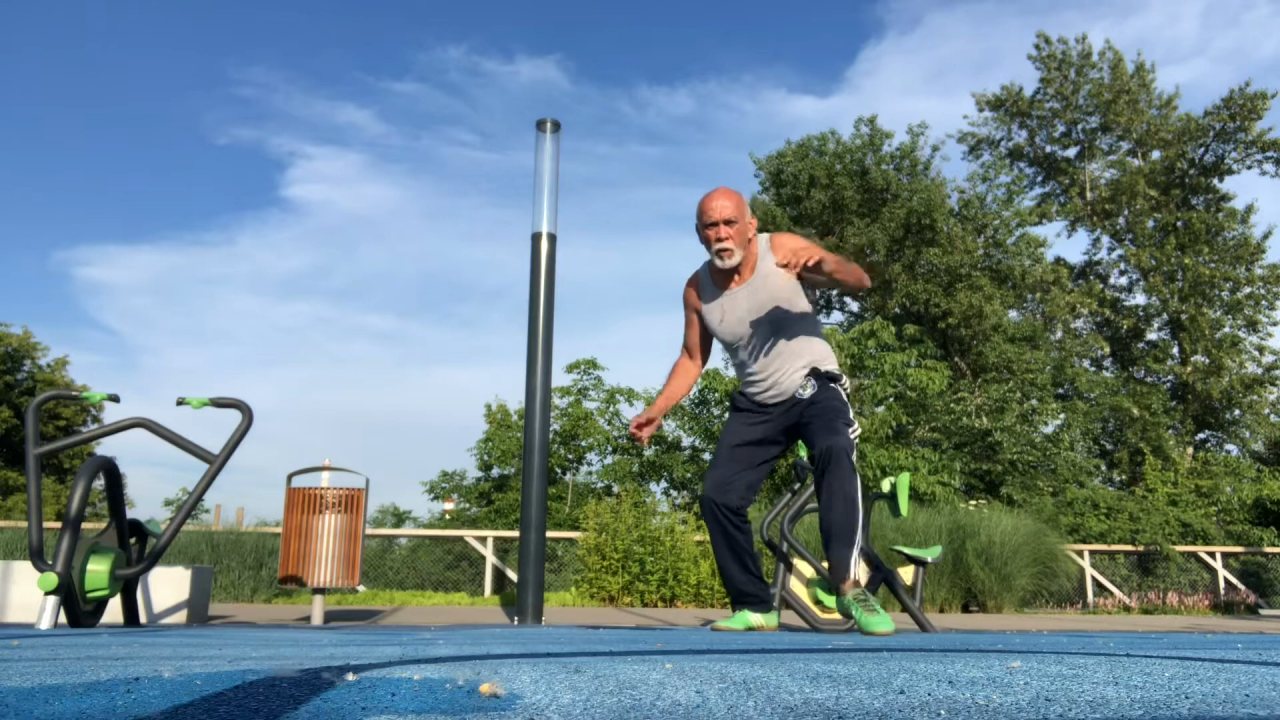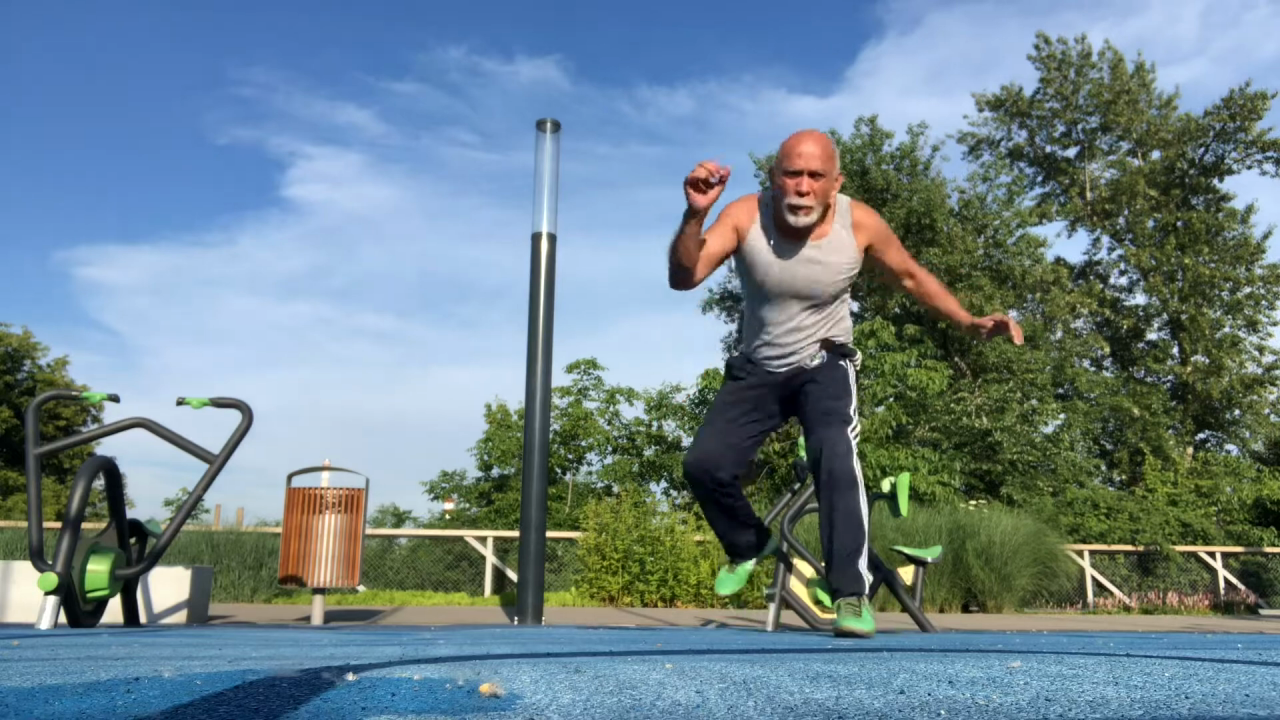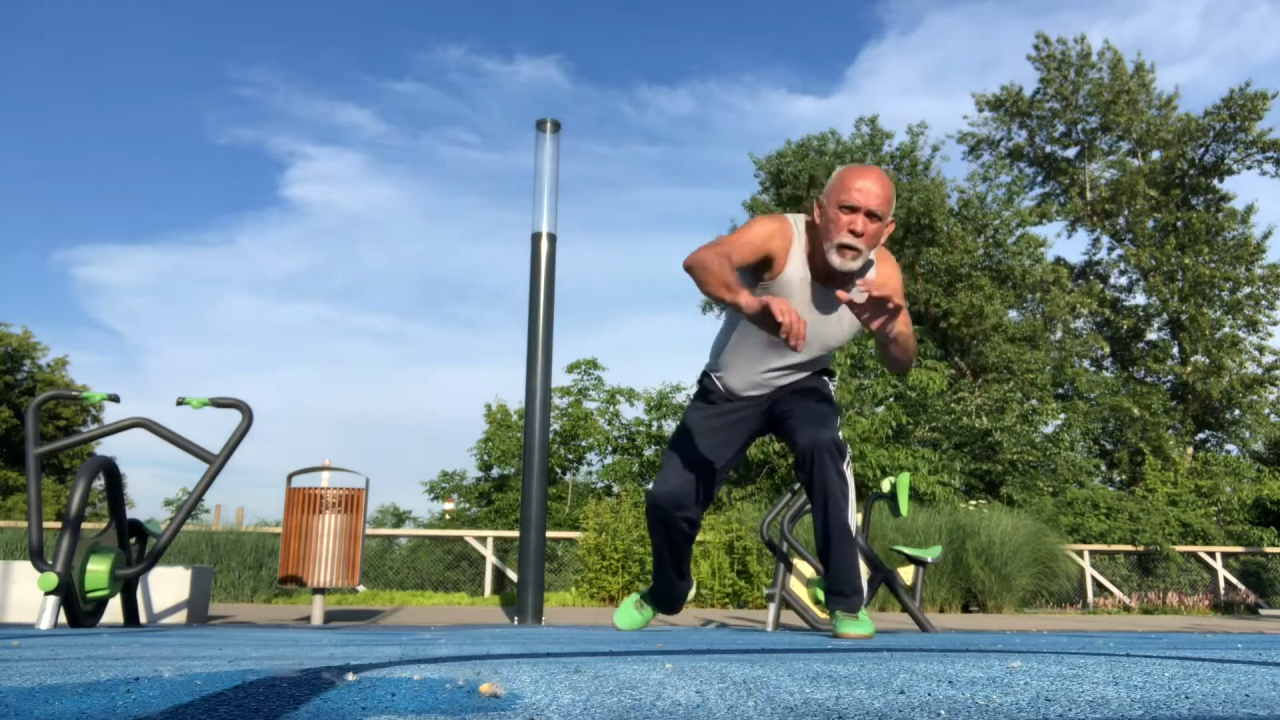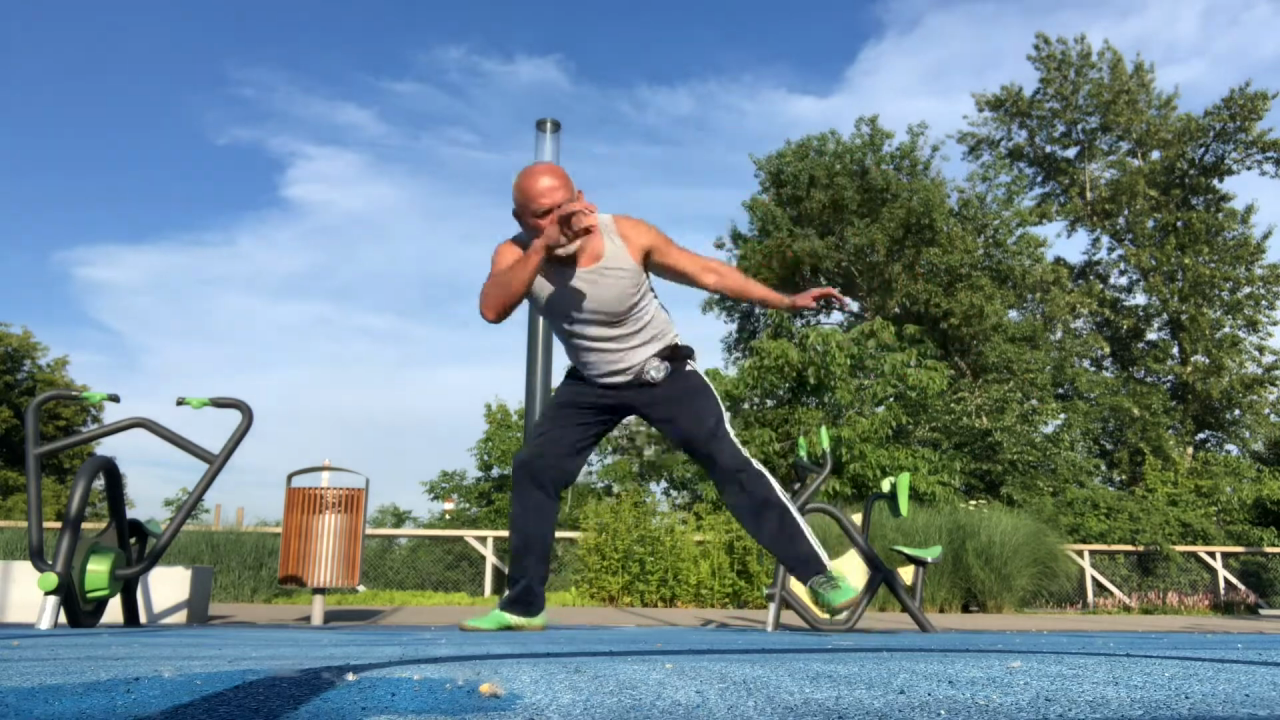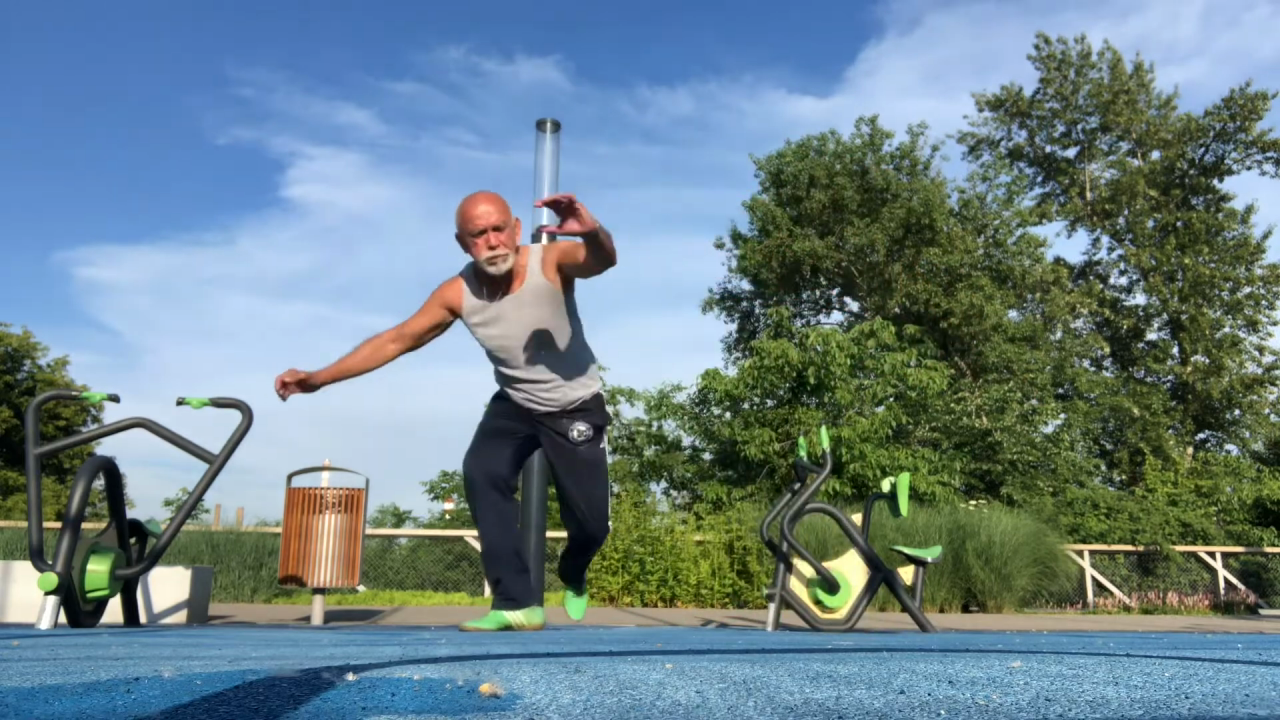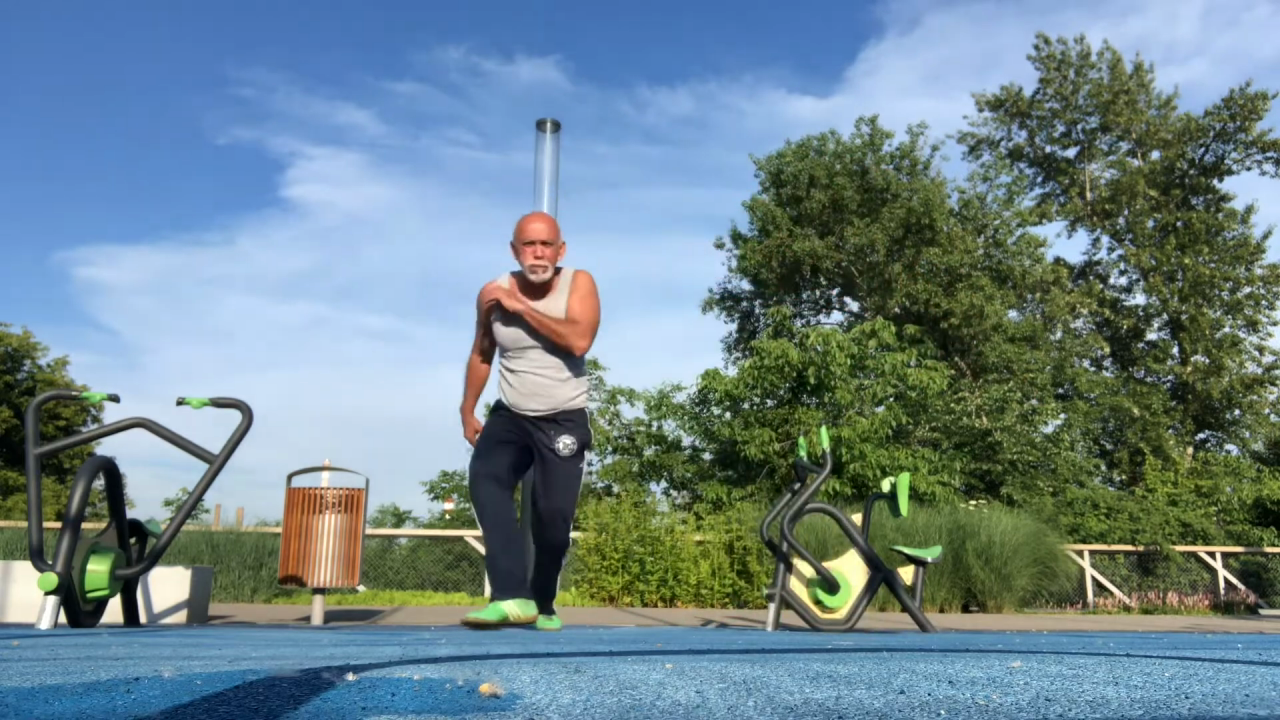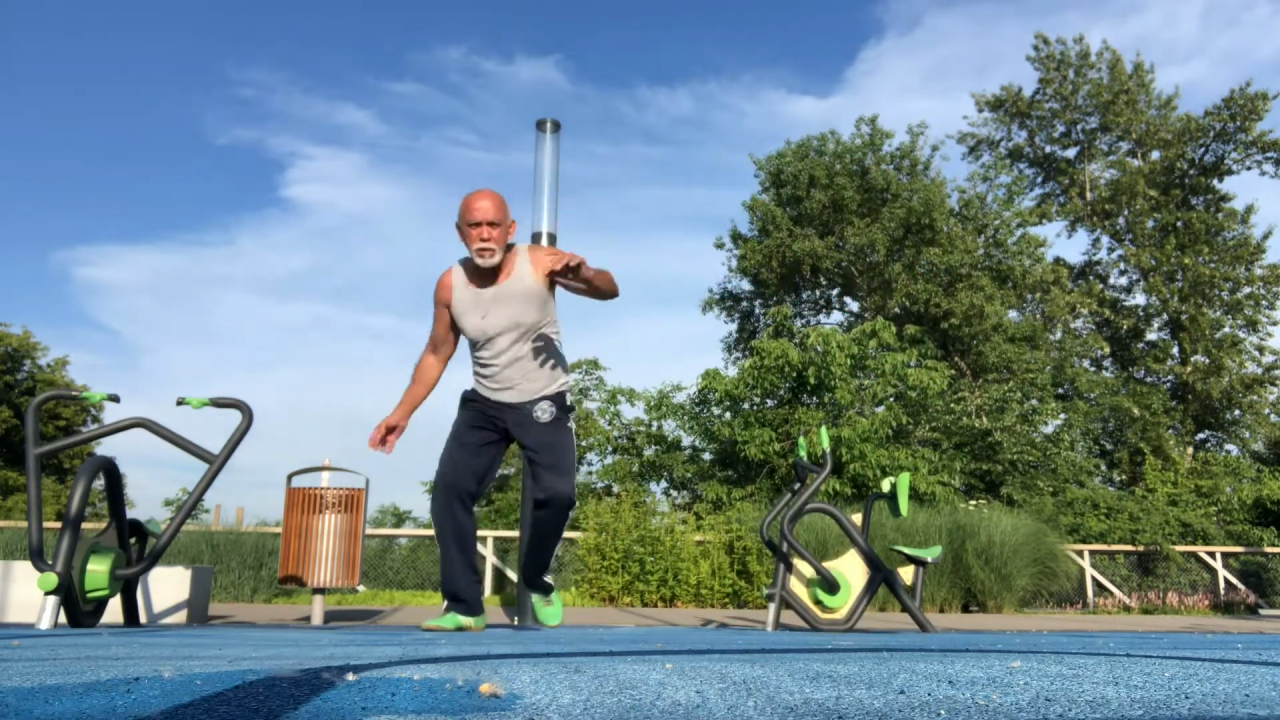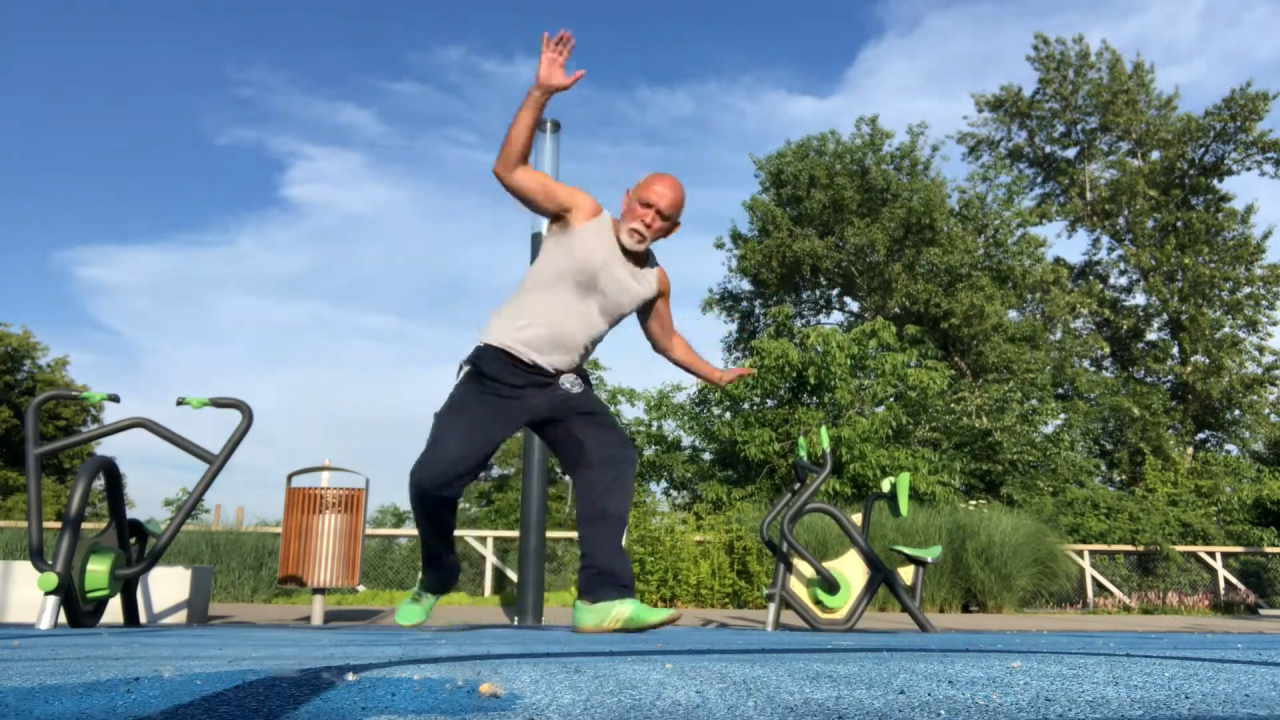
dt=0.5s
person 1, frame 1
left shoulder: (782, 248)
right shoulder: (697, 288)
left elbow: (859, 280)
right elbow: (692, 359)
left wrist: (822, 264)
right wrist: (657, 409)
left hip: (817, 390)
right hip: (758, 407)
left knee: (835, 454)
right knee: (717, 496)
left ankle: (849, 585)
right ankle: (755, 605)
person 1, frame 2
left shoulder: (859, 221)
right shoulder: (745, 212)
left elbow: (911, 276)
right elbow: (682, 278)
left wrist: (972, 322)
right wrist: (696, 213)
left hip: (821, 365)
right hip: (754, 372)
left knee: (832, 450)
right knee: (702, 465)
left ankle: (849, 596)
right ankle: (747, 543)
person 1, frame 3
left shoulder: (882, 271)
right shoulder: (776, 235)
left elbow: (898, 360)
right elbow: (701, 260)
left wrist: (889, 324)
right wrist: (750, 303)
left hip: (803, 388)
right hip: (727, 392)
left knee: (825, 452)
right knee: (669, 500)
left ankle: (848, 604)
right ankle: (665, 596)
person 1, frame 4
left shoulder: (628, 236)
right shoulder: (520, 253)
left elbow: (706, 272)
right elbow: (493, 309)
left wrist: (789, 301)
right wrist: (543, 246)
left hip: (661, 367)
right hip: (591, 382)
left knee: (725, 458)
right knee: (534, 468)
left ankle: (819, 578)
right ankle: (524, 603)
person 1, frame 5
left shoulder: (550, 261)
right shoulder: (457, 292)
left elbow: (601, 259)
right elbow: (395, 340)
left wrist: (591, 232)
right wrist: (317, 379)
left hip: (576, 408)
right hip: (515, 406)
left knee: (591, 523)
right knee: (484, 476)
left ankle: (572, 577)
right ankle: (517, 602)
person 1, frame 6
left shoulder: (579, 283)
right shoulder: (491, 295)
left elbow: (580, 343)
right elbow: (481, 354)
left wrist: (521, 308)
right wrist: (467, 411)
left hip: (564, 422)
right hip: (509, 417)
left knee: (553, 523)
right knee: (486, 479)
left ankle: (543, 605)
right ankle: (511, 598)
person 1, frame 7
left shoulder: (538, 262)
right shoulder: (450, 284)
left elbow: (609, 290)
right elbow: (436, 355)
left wrist: (581, 272)
right wrist: (401, 413)
left hip: (542, 402)
right hip: (482, 405)
left knee: (558, 491)
right knee: (449, 490)
left ankle: (536, 583)
right ankle: (464, 606)
person 1, frame 8
left shoulder: (654, 281)
right shoulder: (579, 212)
left elbow: (666, 340)
right elbow: (508, 169)
left wrist: (718, 374)
right wrist: (539, 93)
left hip: (561, 385)
right hip: (497, 371)
left knee: (609, 460)
right knee: (436, 476)
left ankle: (603, 599)
right ankle: (435, 582)
